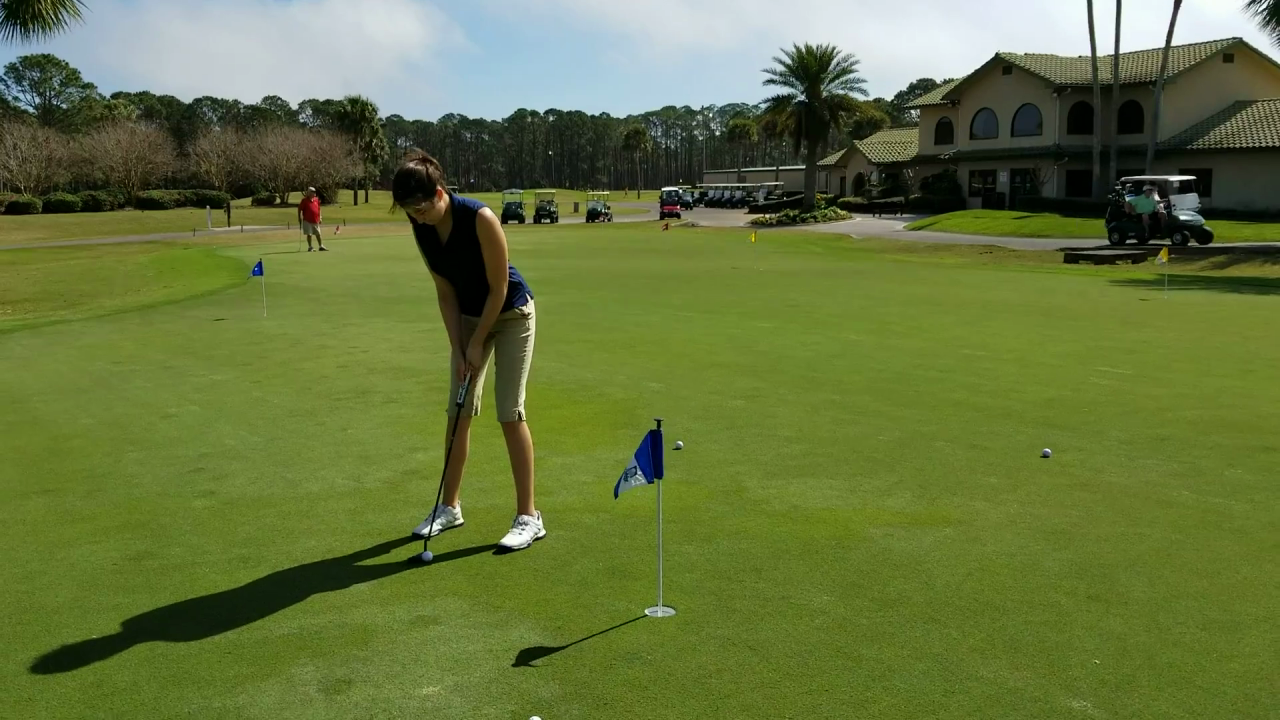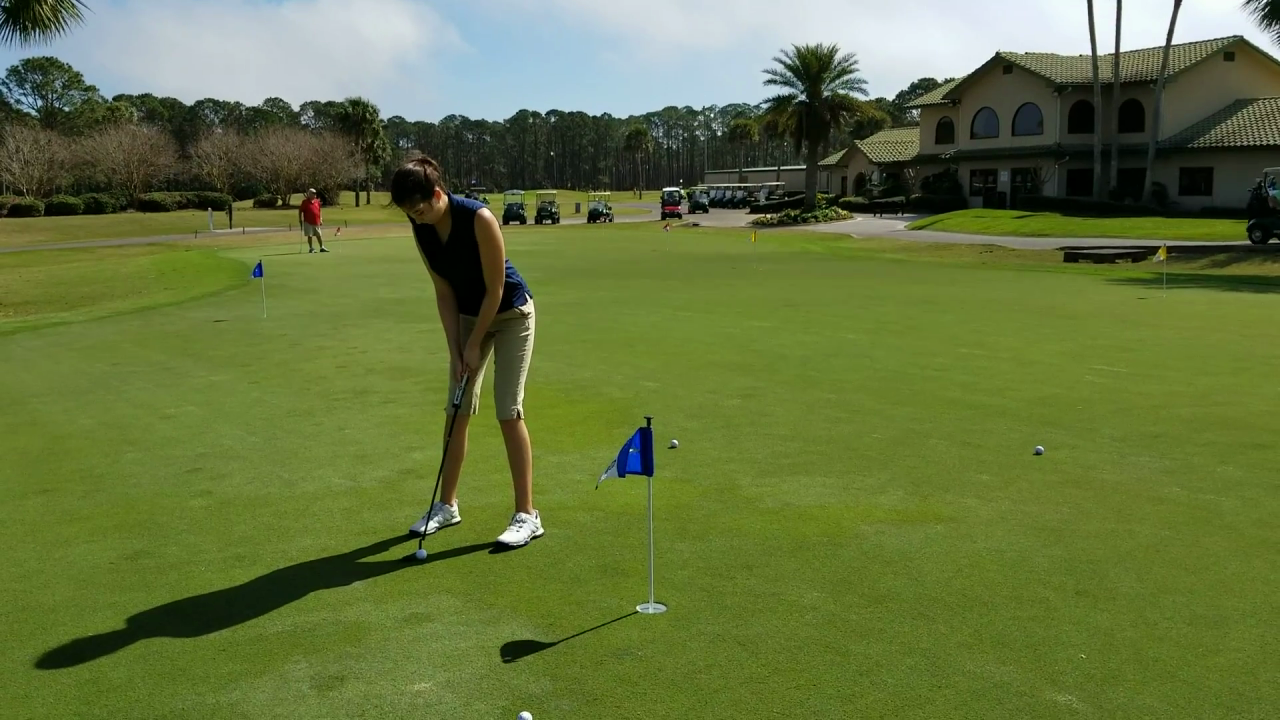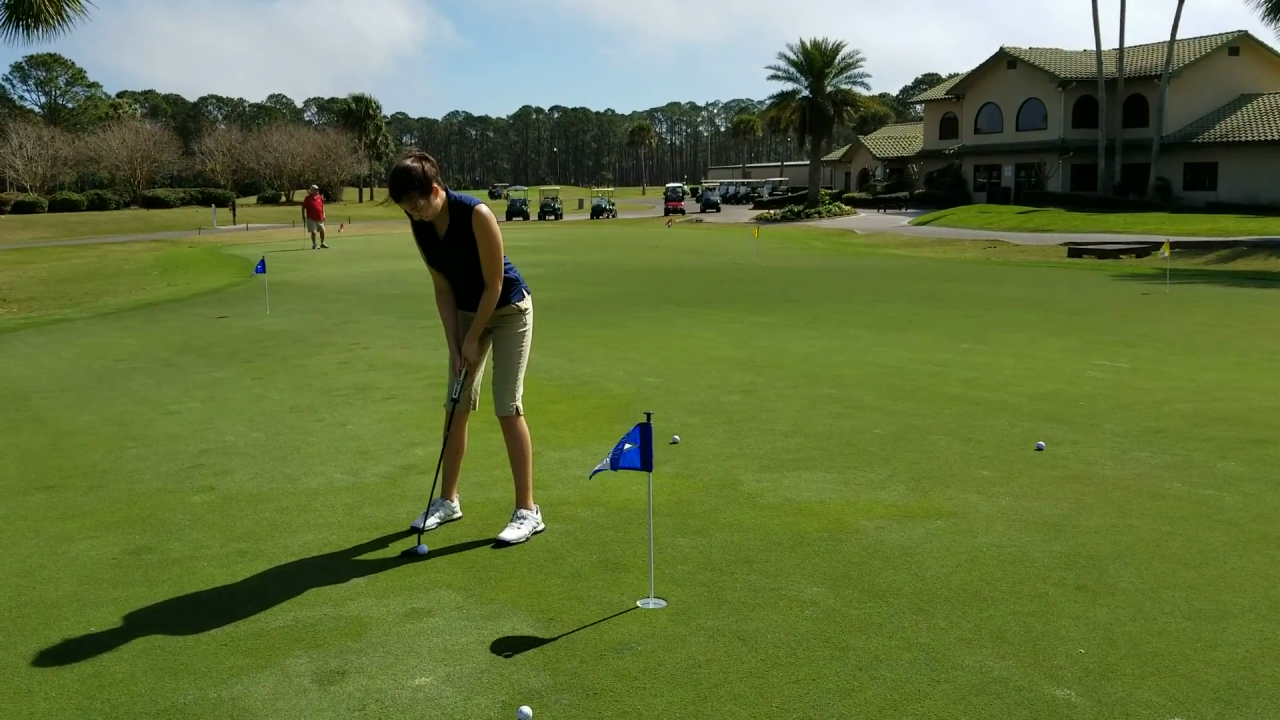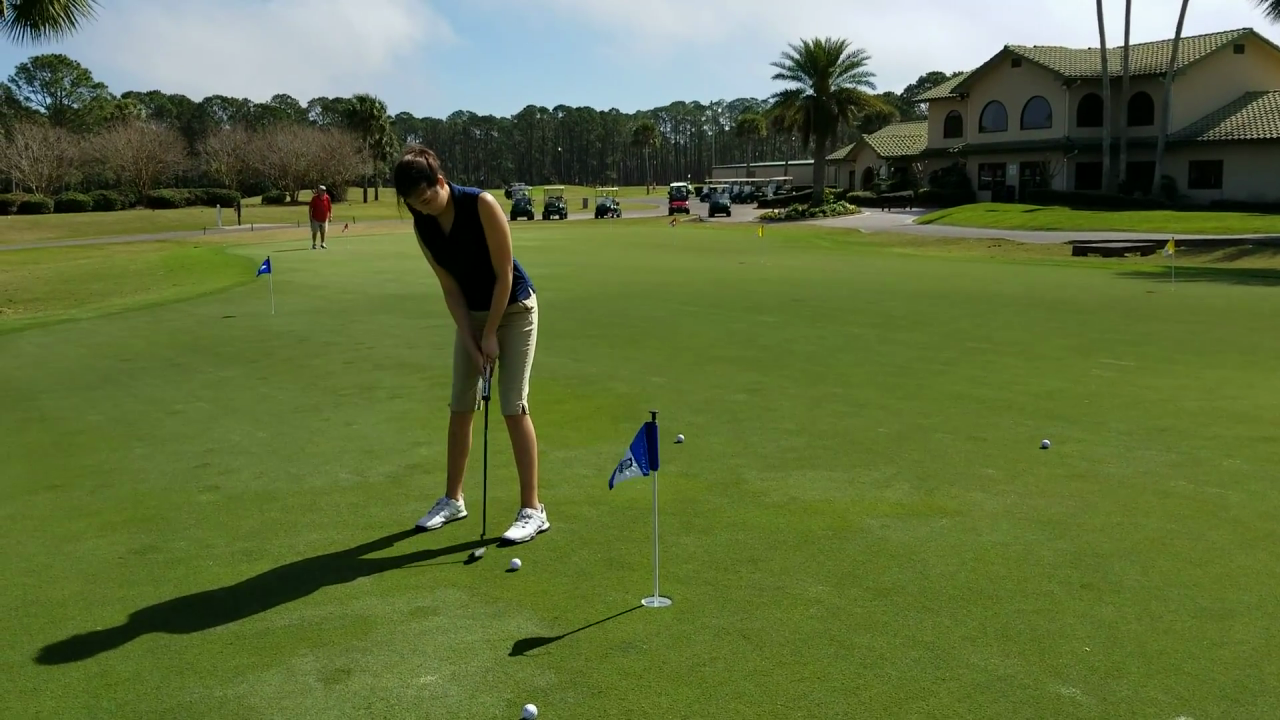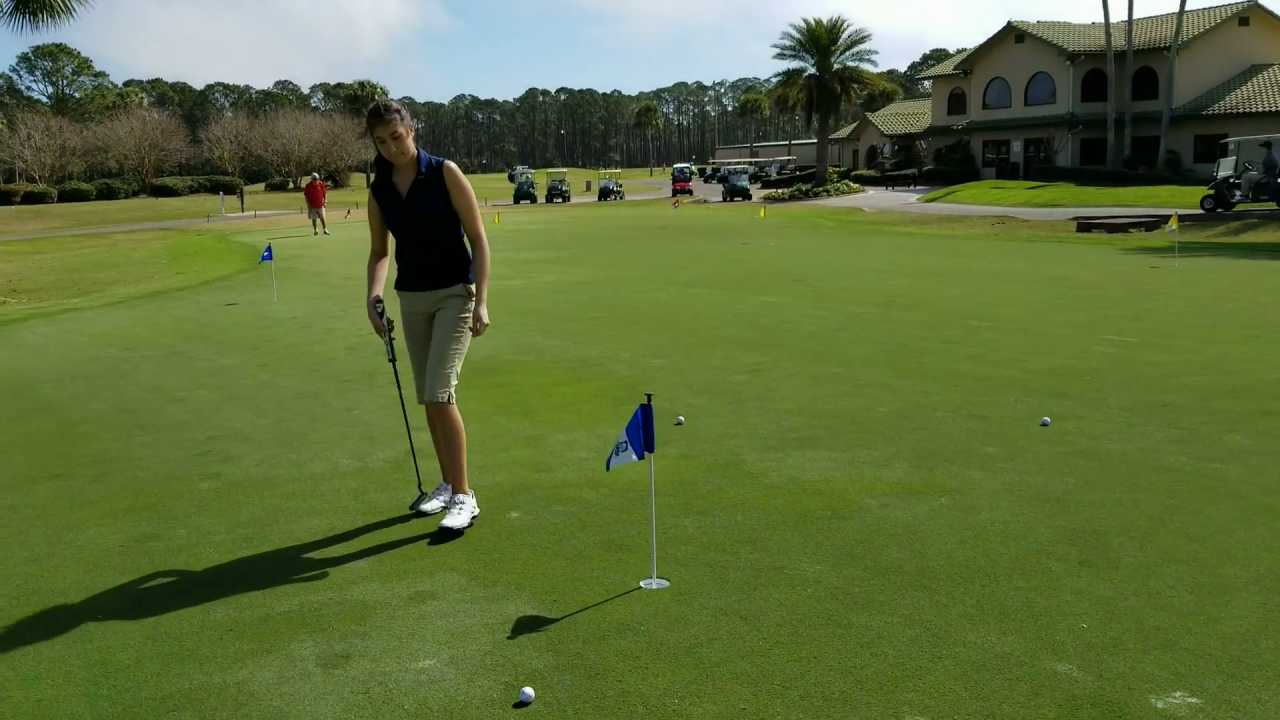
dt=1s
person 1, frame 1
left shoulder: (480, 219)
right shoulder: (421, 230)
left elbow: (499, 288)
right elbow: (446, 293)
left wrist: (477, 345)
right wrist: (458, 349)
left hip: (510, 313)
right hip: (469, 316)
left knee: (509, 413)
right knee: (458, 414)
left ankle: (529, 516)
right ankle: (450, 506)
person 1, frame 2
left shoulder: (478, 218)
right shoulder: (421, 230)
left elbow: (495, 288)
right elbow: (445, 291)
left wrist: (474, 345)
right wrist: (455, 348)
left hip: (510, 312)
right hip: (469, 314)
left knee: (508, 411)
right knee: (456, 413)
left ankle: (527, 514)
right ankle: (447, 504)
person 1, frame 3
left shoulder: (476, 214)
right shoulder: (420, 226)
left elbow: (495, 285)
right elbow: (443, 287)
left wrist: (473, 339)
right wrist: (453, 344)
left hip: (508, 308)
right hip: (468, 312)
left knee: (507, 407)
right knee: (457, 407)
left ankle: (528, 510)
right ankle: (448, 499)
person 1, frame 4
left shoulder: (481, 204)
right shoulder: (423, 225)
left elbow: (504, 273)
right elbow: (450, 287)
left wrist: (491, 334)
right wrist: (472, 343)
left hip: (514, 307)
right hip: (471, 311)
left knee: (513, 406)
right knee: (460, 406)
left ankle: (533, 509)
right ankle: (453, 499)
person 1, frame 5
left shoulder: (445, 172)
right shoulder: (378, 189)
left elbow: (477, 238)
right elbow: (379, 252)
left wrist: (481, 300)
right wrist: (372, 301)
left hip: (454, 292)
right hip: (411, 297)
left knee: (438, 393)
right knee: (430, 394)
left ankle: (464, 496)
right ankle: (451, 482)
